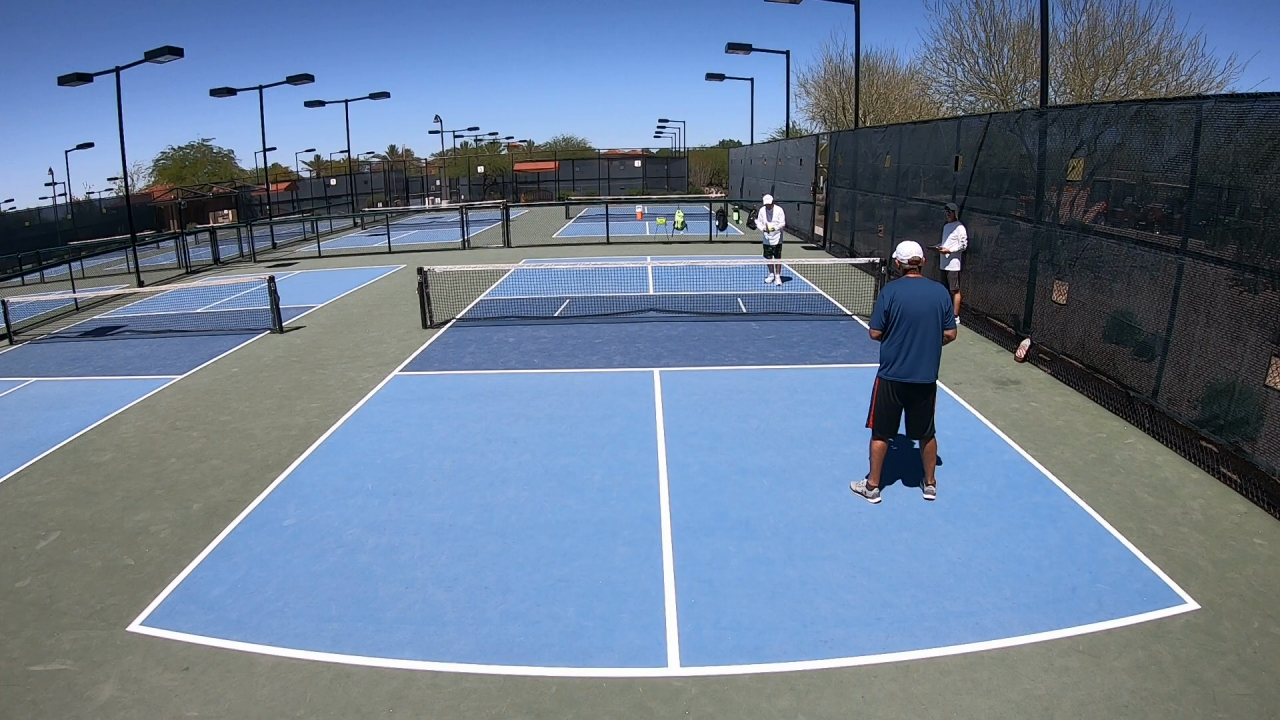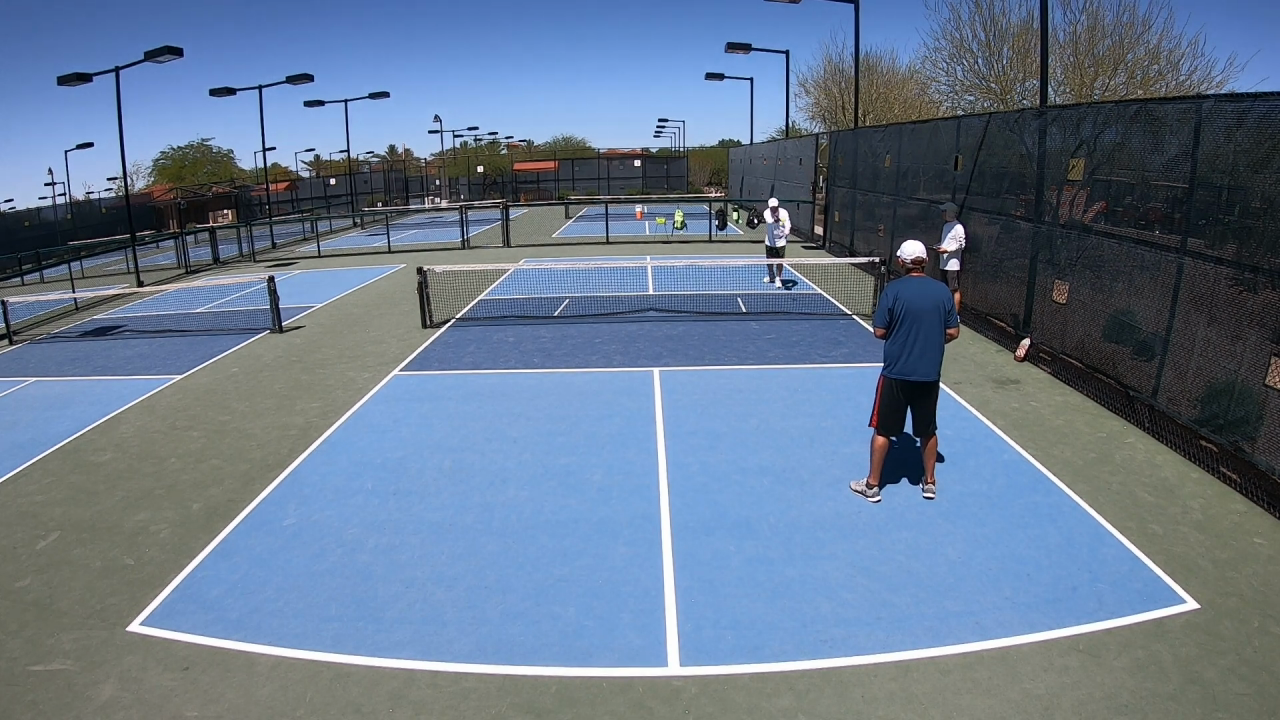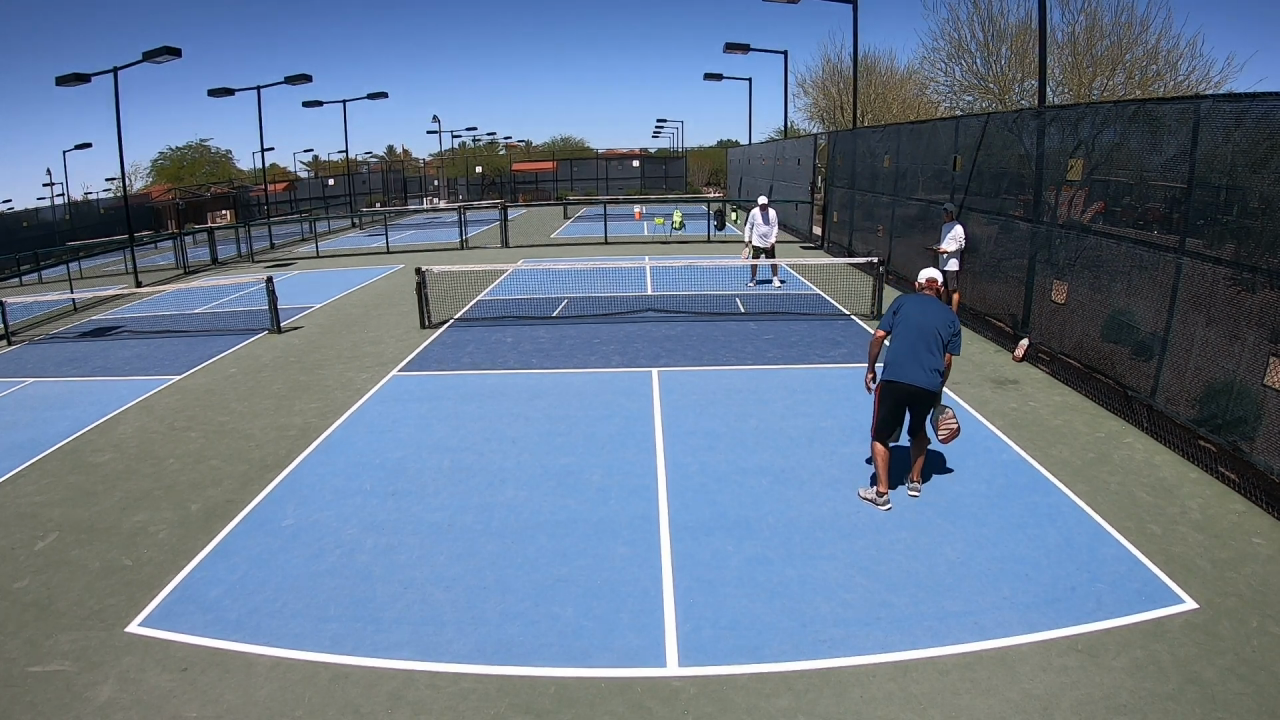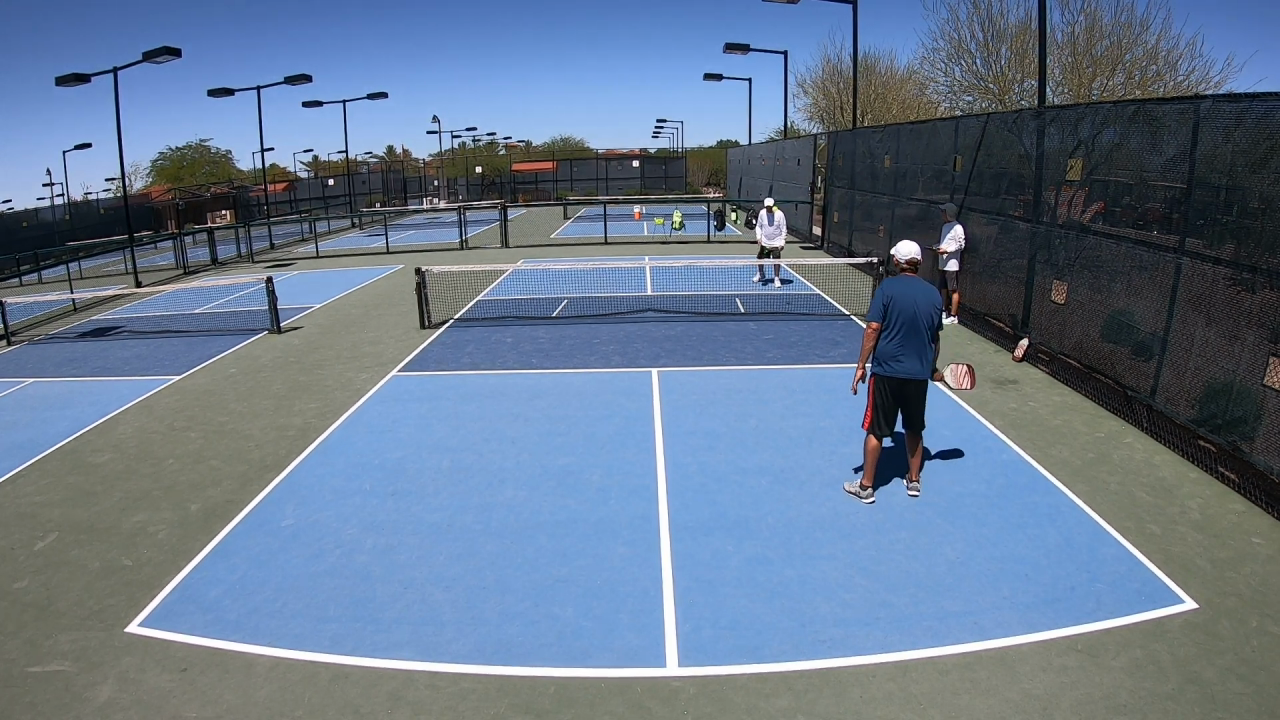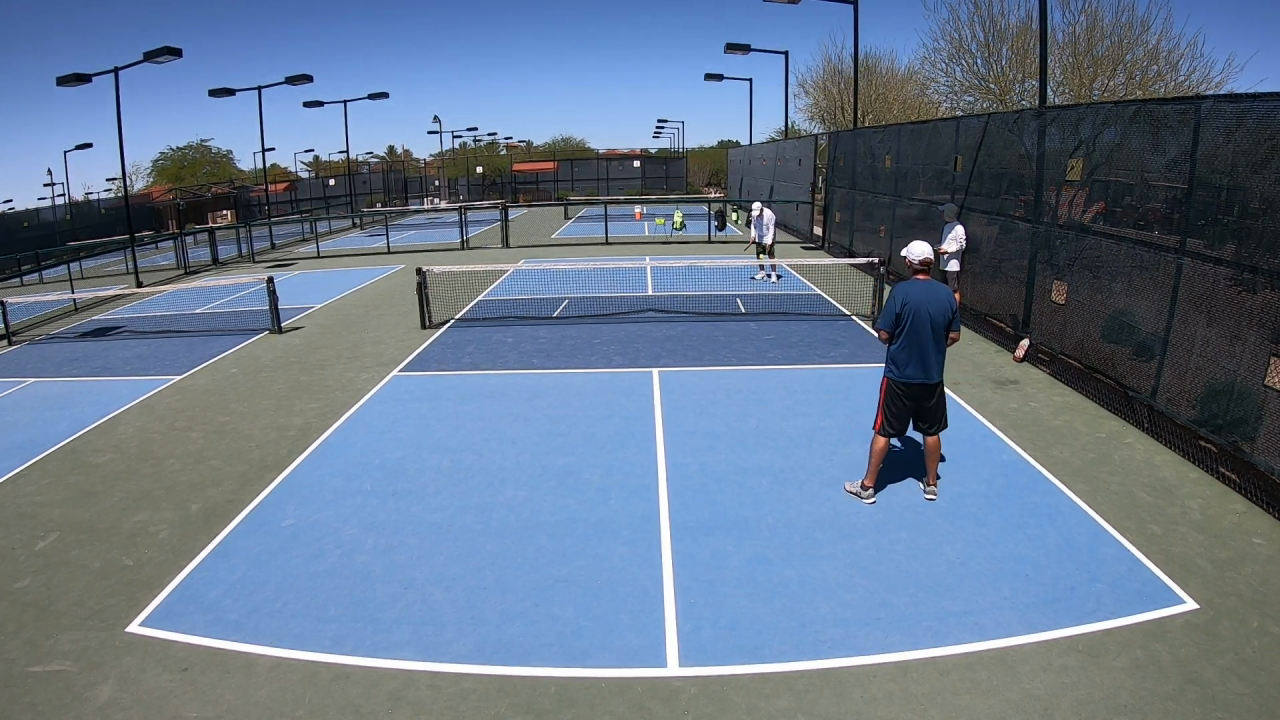
dt=1s
person 1, frame 1
left shoulder: (891, 290)
right shoulder: (940, 292)
left elbow: (875, 333)
right elbow: (950, 334)
left hip: (892, 375)
right hip: (926, 376)
left knee: (881, 433)
right knee: (926, 433)
left ankle: (872, 485)
right ankle: (930, 483)
person 1, frame 2
left shoulder: (894, 289)
right shoulder: (943, 291)
left elbow: (879, 332)
right elbow: (953, 333)
left hip: (896, 373)
right hip: (930, 374)
left knee: (883, 430)
right knee: (927, 430)
left ankle: (872, 484)
right ankle: (929, 482)
person 1, frame 3
left shoulder: (903, 301)
right shoulder: (950, 316)
left elbow: (879, 336)
right elbow: (947, 361)
left wrist: (870, 370)
right wrist: (938, 390)
left hip: (895, 379)
right hip: (929, 384)
left knee: (881, 436)
right knee: (918, 430)
left ankle: (881, 492)
right ankle: (915, 481)
person 1, frame 4
left shoulder: (888, 287)
right shoulder: (933, 294)
left elbow: (873, 329)
right elbow: (935, 337)
left wrist: (861, 366)
right wrist: (932, 368)
left hip: (887, 371)
right hip: (919, 373)
left knee: (875, 430)
right knee: (914, 428)
left ankle: (866, 486)
right ankle: (913, 480)
person 1, frame 5
left shoulder: (901, 291)
right shoulder: (946, 293)
left elbow: (884, 335)
right elbow: (954, 336)
left hip: (899, 375)
right hip: (932, 376)
left knee: (884, 431)
right knee: (931, 431)
left ankle: (867, 486)
right ankle: (931, 484)
